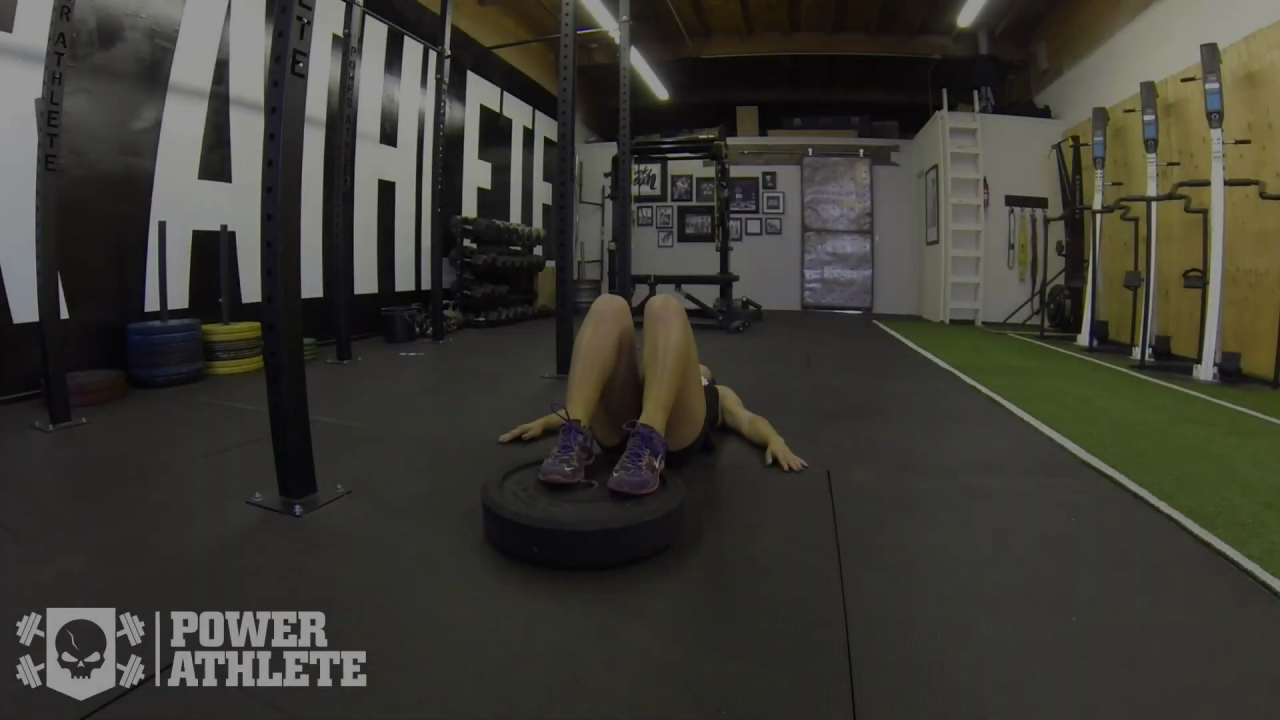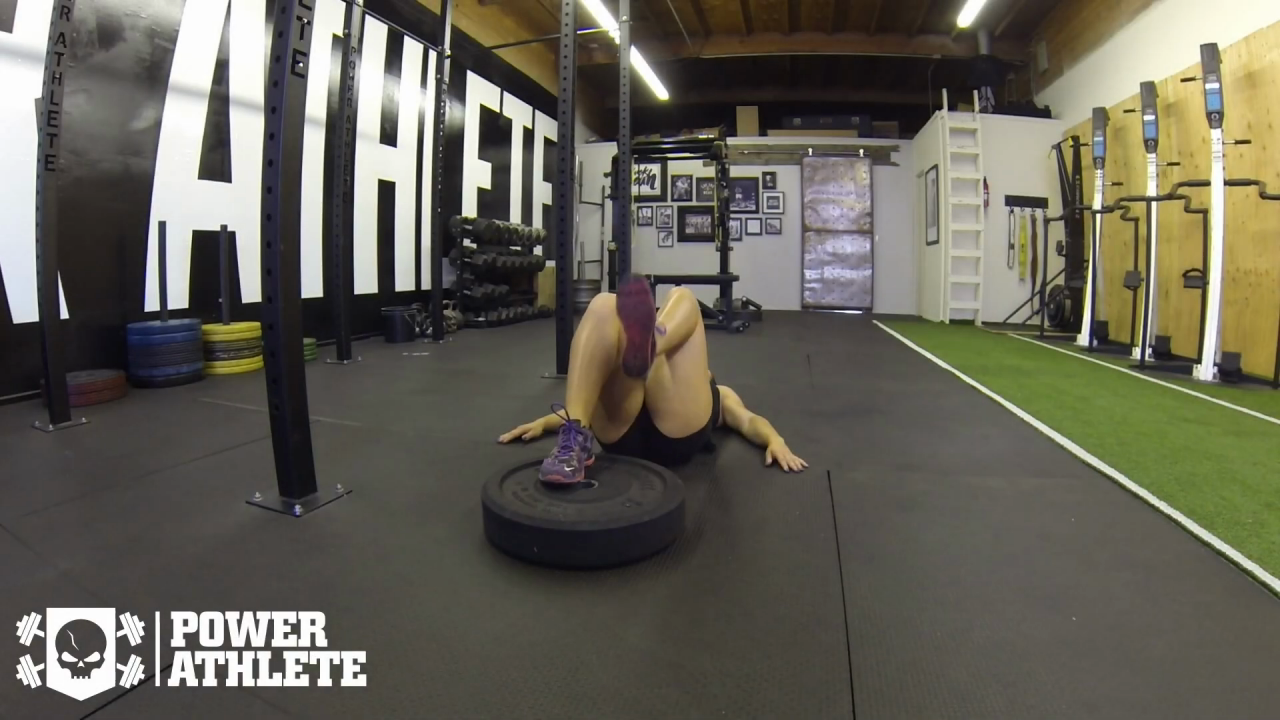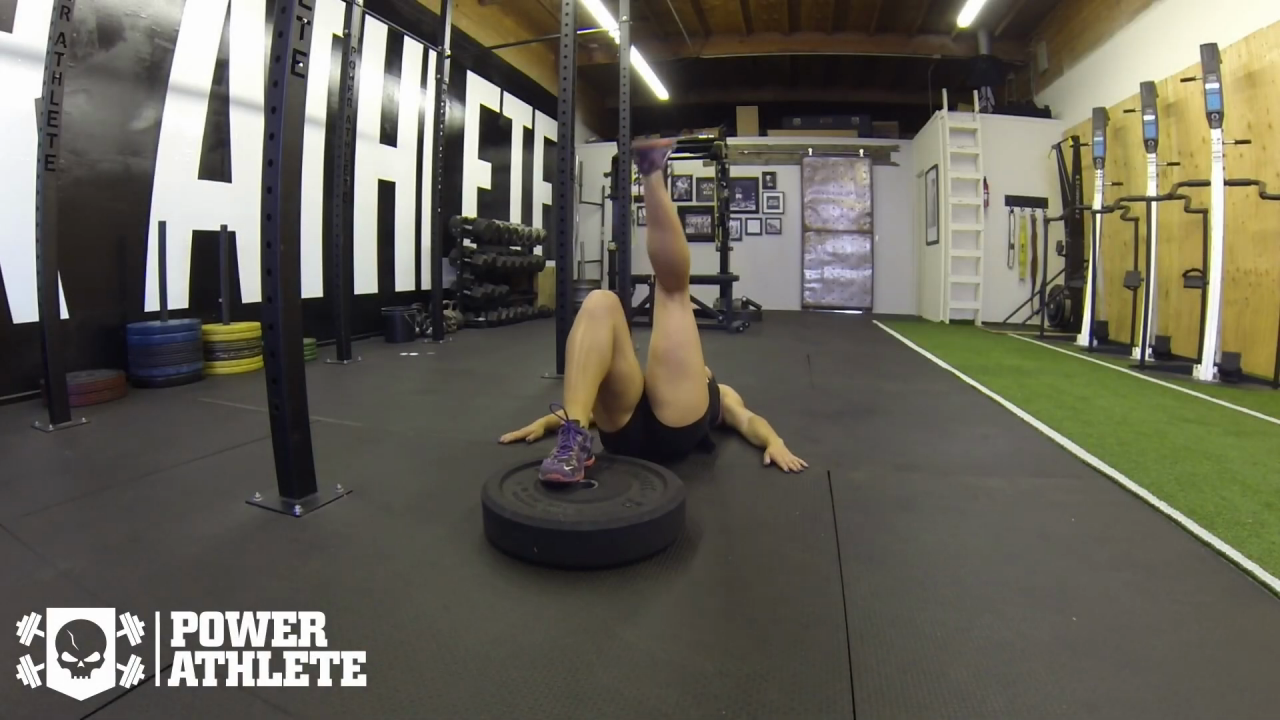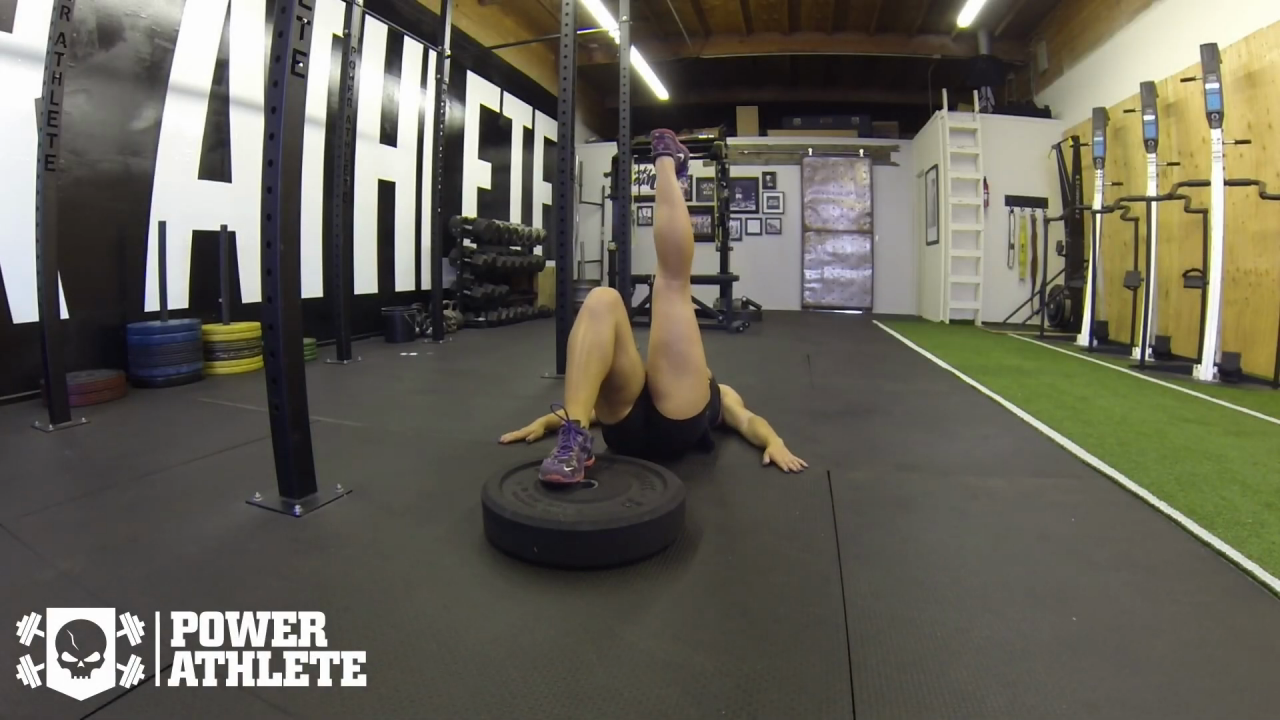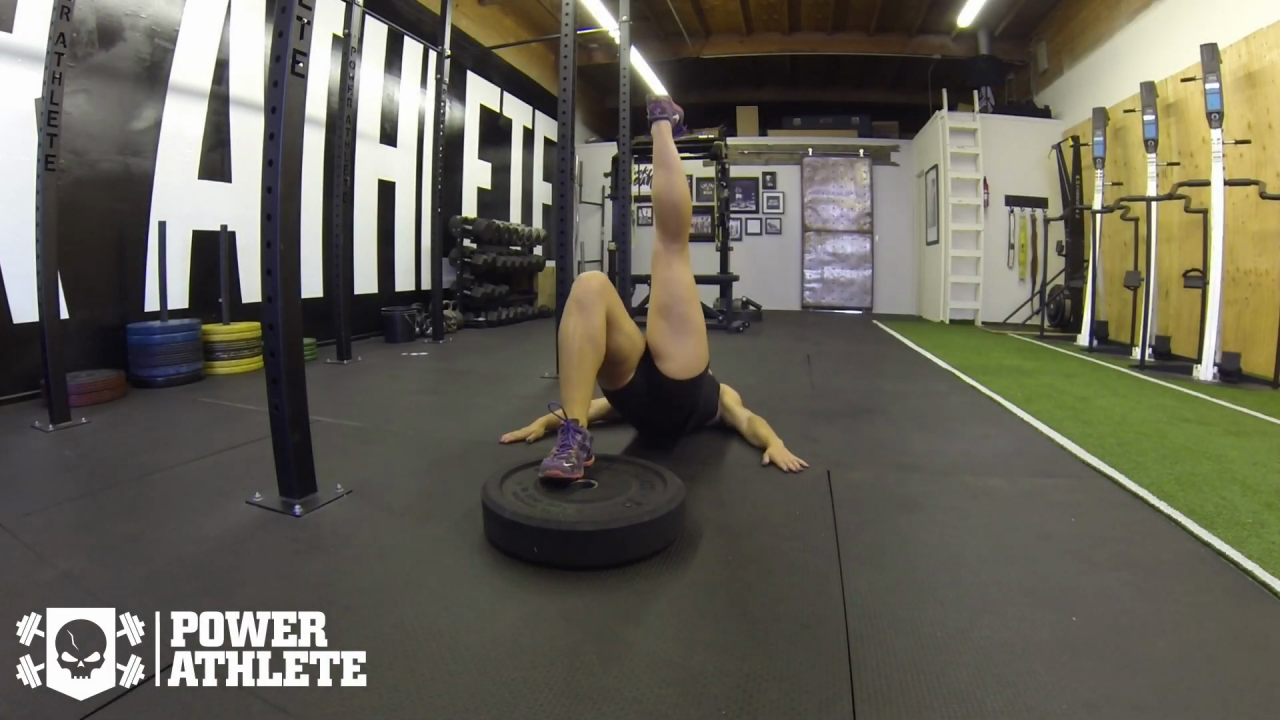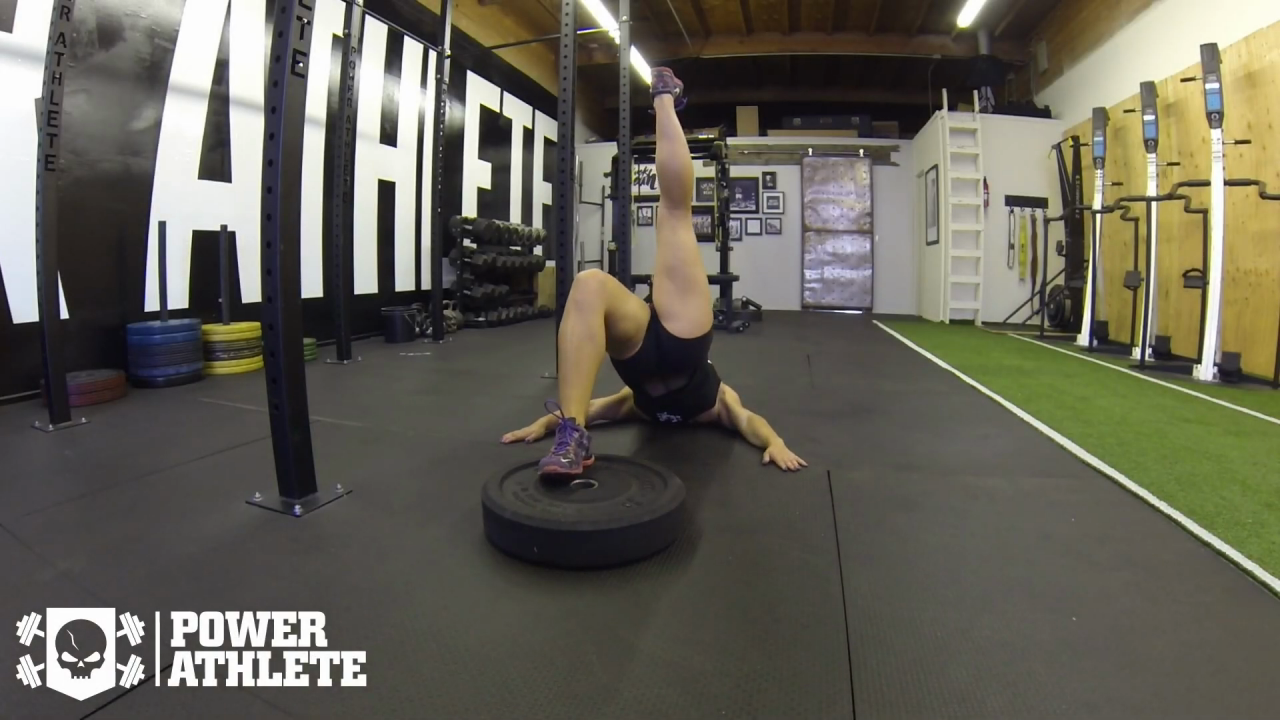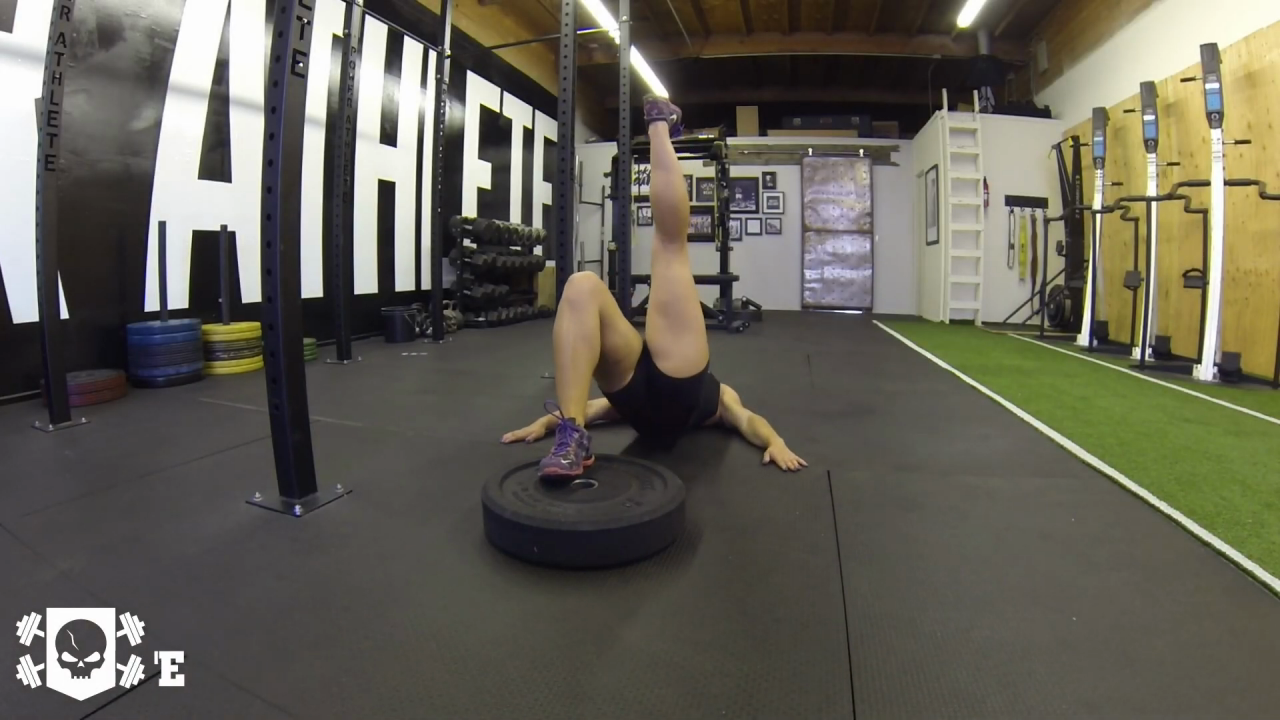
dt=0.7s
person 1, frame 1
left shoulder: (719, 394)
right shoulder: (641, 380)
left elbow: (747, 420)
right elbow: (594, 404)
left wrist: (774, 440)
right wrist: (543, 422)
left hip: (675, 433)
right hip: (619, 428)
left knee: (664, 307)
right knee: (609, 306)
left ankle: (649, 445)
right ankle: (575, 439)
person 1, frame 2
left shoulder: (720, 394)
left elbow: (747, 420)
right elbow: (595, 401)
left wrist: (775, 440)
right wrist: (543, 423)
left hip: (677, 433)
right hip: (622, 431)
left knee: (681, 299)
right knee: (605, 306)
left ankle: (646, 345)
right ankle: (574, 440)
person 1, frame 3
left shoulder: (718, 393)
left elbow: (747, 420)
right elbow: (598, 399)
left wrist: (774, 442)
right wrist: (543, 422)
left hip: (677, 427)
right hip: (626, 429)
left knee: (672, 290)
right knee: (600, 302)
left ankle: (653, 173)
right ankle: (575, 438)
person 1, frame 4
left shoulder: (719, 393)
right shoulder: (638, 386)
left elbow: (747, 420)
right elbow: (598, 403)
left wrist: (774, 442)
right wrist: (545, 422)
left hip: (676, 423)
right hip: (628, 425)
right knee: (601, 300)
right ankle: (574, 439)
person 1, frame 5
left shoulder: (718, 393)
left elbow: (747, 419)
right elbow: (594, 404)
left wrist: (774, 443)
left hip: (679, 390)
right hip: (637, 394)
right ankle: (573, 437)
person 1, frame 6
left shoulder: (716, 395)
right elbow: (599, 406)
left wrist: (775, 443)
left hip: (683, 344)
right hip: (643, 359)
right ankle: (572, 436)
person 1, frame 7
left shoulder: (716, 394)
left elbow: (746, 419)
right elbow: (596, 405)
left wrist: (776, 443)
left hip: (680, 390)
right hip: (639, 394)
right ankle: (572, 437)
